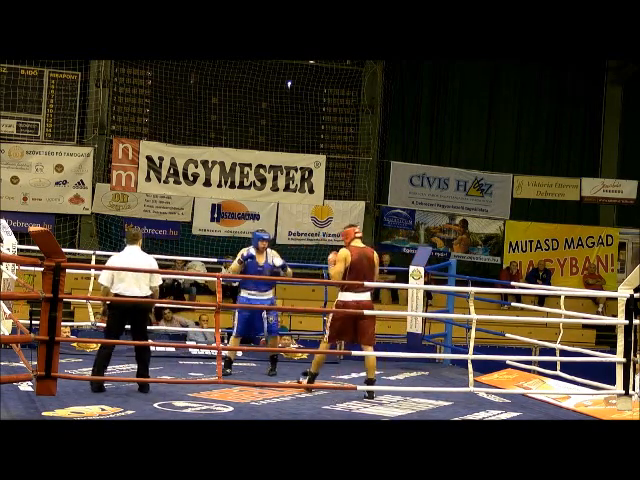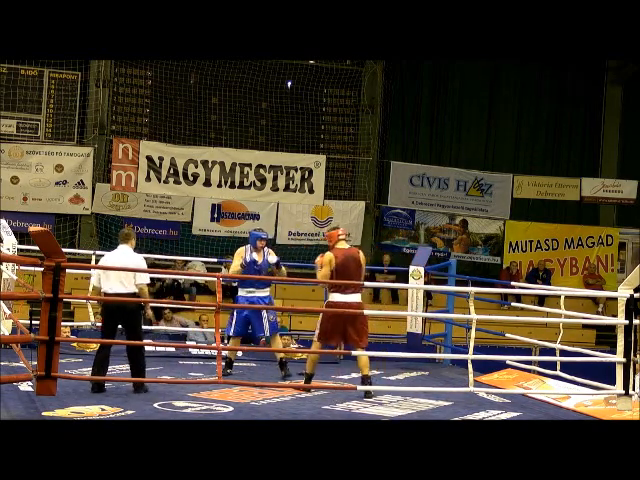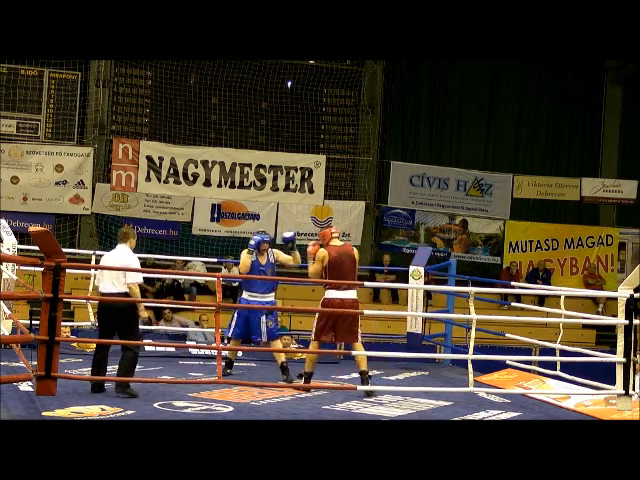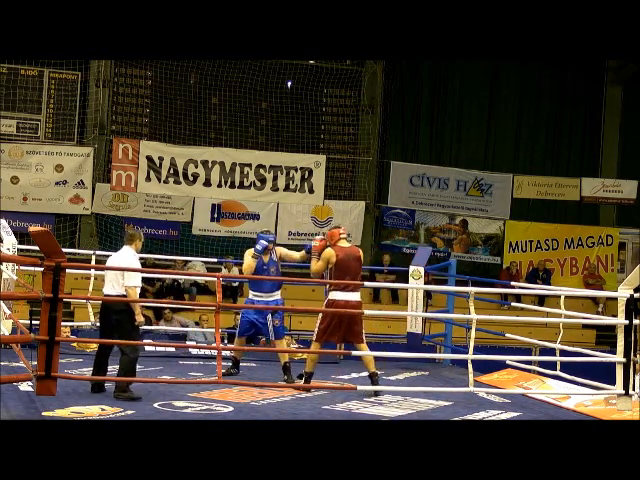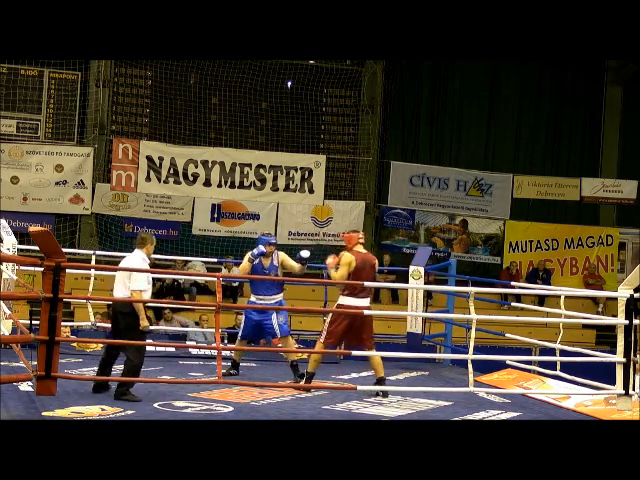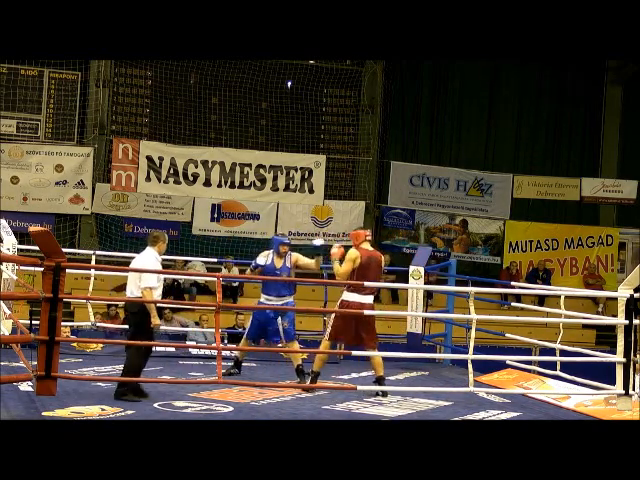
dt=0.2s
person 1, frame 1
left shoulder: (344, 252)
right shoulder: (373, 254)
left elbow: (336, 279)
right elbow: (374, 280)
left wrist: (331, 264)
left hip: (346, 301)
right hip: (366, 301)
left knee: (326, 341)
right knee: (368, 345)
left ankle: (310, 378)
right ankle: (370, 387)
person 1, frame 2
left shoulder: (330, 255)
right shoulder: (359, 254)
left elbow: (323, 281)
left wrist: (319, 266)
left hip: (335, 302)
right hip: (356, 303)
left knee: (318, 341)
right knee: (360, 345)
left ankle: (307, 380)
right ankle: (366, 383)
person 1, frame 3
left shoulder: (323, 252)
right shoulder: (353, 250)
left elbow: (313, 276)
left wrist: (310, 256)
left hip: (331, 299)
right hip: (351, 299)
left knee: (315, 340)
right knee: (355, 341)
left ankle: (306, 380)
right ankle: (365, 379)
person 1, frame 4
left shoulder: (330, 251)
right shoulder: (358, 252)
left elbow: (315, 273)
left wrist: (315, 253)
left hip: (336, 300)
right hip: (355, 301)
left knee: (317, 341)
right knee: (360, 343)
left ankle: (306, 380)
right ankle: (375, 380)
person 1, frame 5
left shoulder: (348, 257)
right shoulder: (373, 260)
left elbow: (338, 281)
left wrist: (331, 267)
left hip: (346, 305)
right hip: (364, 306)
left knee: (322, 342)
right knee: (369, 347)
left ankle: (307, 380)
right ankle: (382, 384)
person 1, frame 6
left shoulder: (354, 253)
right shoulder: (380, 257)
left elbow: (341, 277)
left wrist: (335, 258)
left hip: (349, 301)
right hip: (368, 304)
left knee: (327, 340)
right knee: (371, 346)
left ankle: (313, 378)
right ankle: (381, 384)
person 2, frame 1
left shoulder: (115, 259)
right shoulder: (149, 260)
left elbow: (105, 287)
right elbow: (155, 289)
left wrist: (104, 304)
right wrist: (151, 305)
left hip: (119, 303)
right hip: (140, 304)
left knee: (108, 342)
right knee: (142, 344)
left ankle: (96, 382)
right ankle: (144, 384)
person 2, frame 2
left shoulder: (106, 257)
right shoulder: (137, 259)
left elbow: (96, 286)
right elbow: (142, 287)
left wrist: (103, 303)
right wrist: (147, 307)
left hip: (109, 301)
right hip: (130, 302)
left knee: (105, 343)
right knee: (135, 343)
left ankle: (97, 383)
right ankle: (139, 383)
person 2, frame 3
left shoulder: (106, 256)
right shoulder: (130, 257)
left elbow: (99, 284)
right elbow: (133, 286)
right wrist: (141, 309)
left hip: (105, 301)
right hip: (123, 302)
left knee: (103, 343)
right knee: (131, 344)
left ankle: (97, 384)
right ankle: (122, 383)
person 2, frame 4
left shoulder: (114, 257)
right shoulder: (132, 260)
right elbow: (130, 290)
right wrist: (138, 313)
left hip: (108, 302)
right hip: (122, 305)
left knee: (105, 345)
right knee: (131, 347)
left ankle: (97, 384)
right ankle: (122, 388)
person 2, frame 5
left shoulder: (128, 260)
right shoulder: (140, 263)
right elbow: (136, 294)
right wrist: (143, 317)
left hip: (119, 305)
right hip: (131, 309)
left knee: (113, 347)
right knee: (137, 351)
left ankle: (100, 383)
right ankle: (123, 390)
person 2, frame 6
left shoulder: (141, 258)
right shoulder: (151, 261)
right elbow: (146, 292)
right wrist: (154, 315)
left hip: (134, 305)
right hip: (141, 307)
left knee: (142, 347)
right knee: (138, 349)
left ankle: (132, 385)
right ankle: (123, 390)
person 3, frame 1
left shoulder: (273, 254)
right shoulder: (245, 252)
left elbow: (289, 275)
right elbow: (231, 272)
left wrist: (283, 267)
right wrist: (242, 259)
left hip: (266, 299)
right hip: (246, 299)
left knee: (273, 332)
right knee: (238, 333)
left ankle: (273, 362)
right ankle: (228, 365)
person 3, frame 2
left shoulder: (269, 253)
right shoulder: (241, 252)
left elbow: (283, 275)
right elbow: (232, 274)
left wrist: (278, 264)
right wrist: (244, 262)
left hip: (263, 298)
right hip: (244, 298)
left knee: (273, 332)
right knee: (236, 334)
left ankle: (283, 367)
right ankle: (228, 366)
person 3, frame 3
left shoulder: (274, 253)
right shoulder: (246, 252)
left elbow: (295, 262)
right elbow: (243, 269)
left wrist: (291, 246)
right wrist: (251, 249)
left hip: (267, 302)
right hip: (247, 301)
left knee: (273, 337)
right knee: (235, 335)
left ankle: (285, 371)
right ankle: (228, 366)
person 3, frame 4
left shoulder: (278, 251)
right shoulder: (251, 252)
left elbow: (298, 256)
right elbow: (246, 272)
left wrist: (307, 251)
right wrist: (256, 252)
left hip: (273, 301)
right hip: (253, 301)
left knee: (278, 336)
right knee: (241, 334)
left ankle: (287, 372)
right ankle: (235, 366)
person 3, frame 5
left shoulder: (280, 257)
right shoulder: (251, 255)
left elbow: (299, 270)
right elbow: (242, 274)
left wrist: (303, 262)
right wrist: (252, 259)
left hip: (275, 304)
right hip: (256, 304)
left knee: (284, 334)
right knee: (242, 337)
left ankle: (296, 370)
right ankle: (234, 367)
person 3, frame 6
left shoulder: (294, 257)
right shoulder: (265, 256)
left elbow: (315, 266)
right elbow: (248, 276)
left wrist: (318, 256)
right wrist: (254, 267)
left hip: (285, 304)
right hip: (265, 303)
left knee: (289, 338)
right knee: (249, 336)
left ankle: (301, 373)
right ankle: (236, 366)
